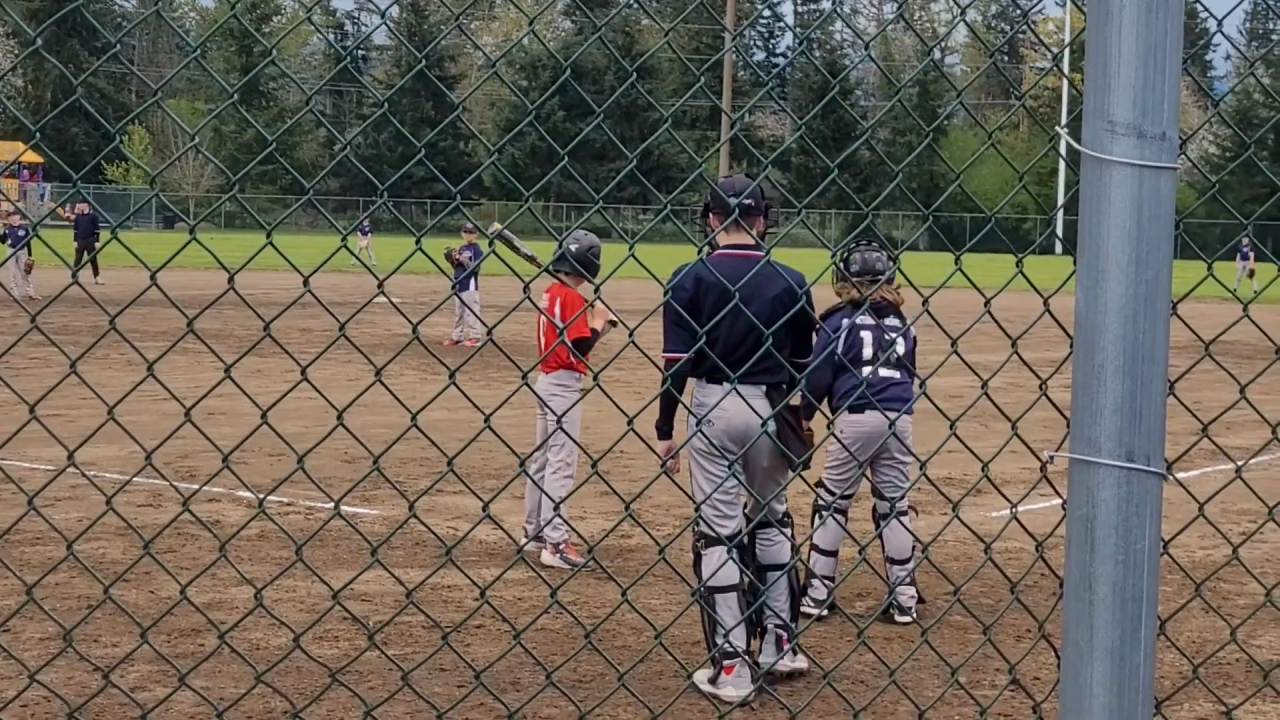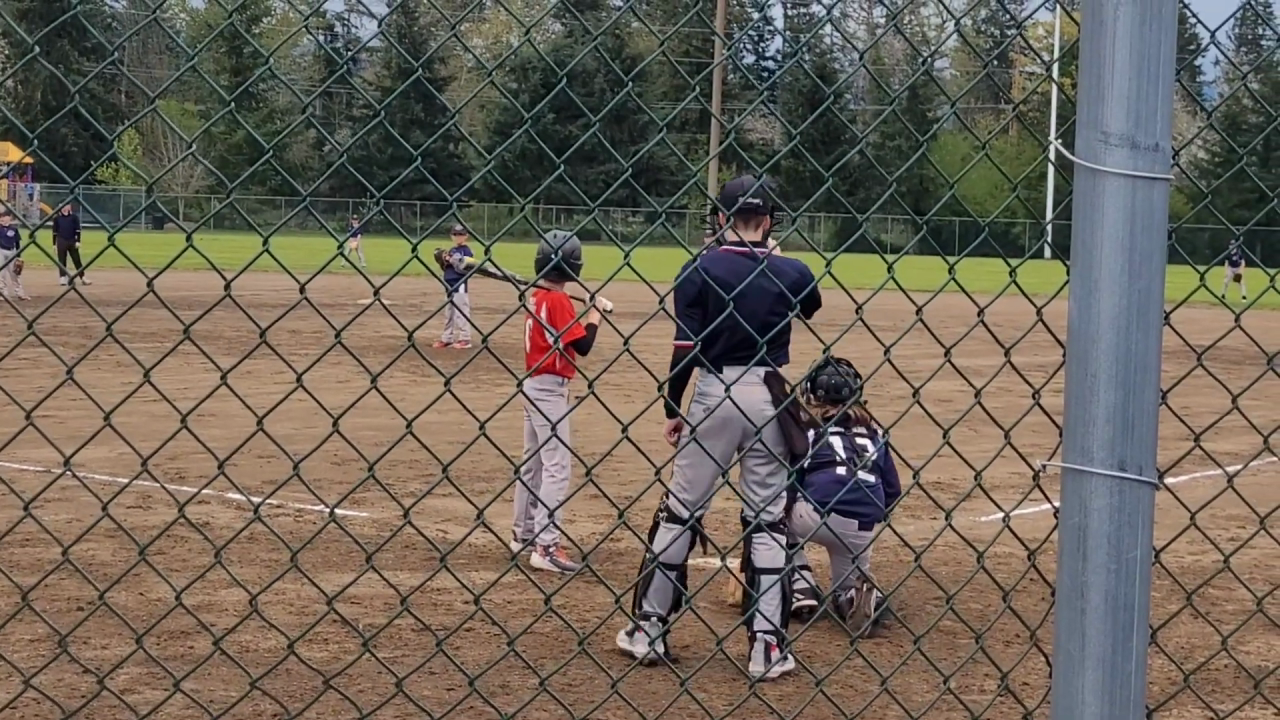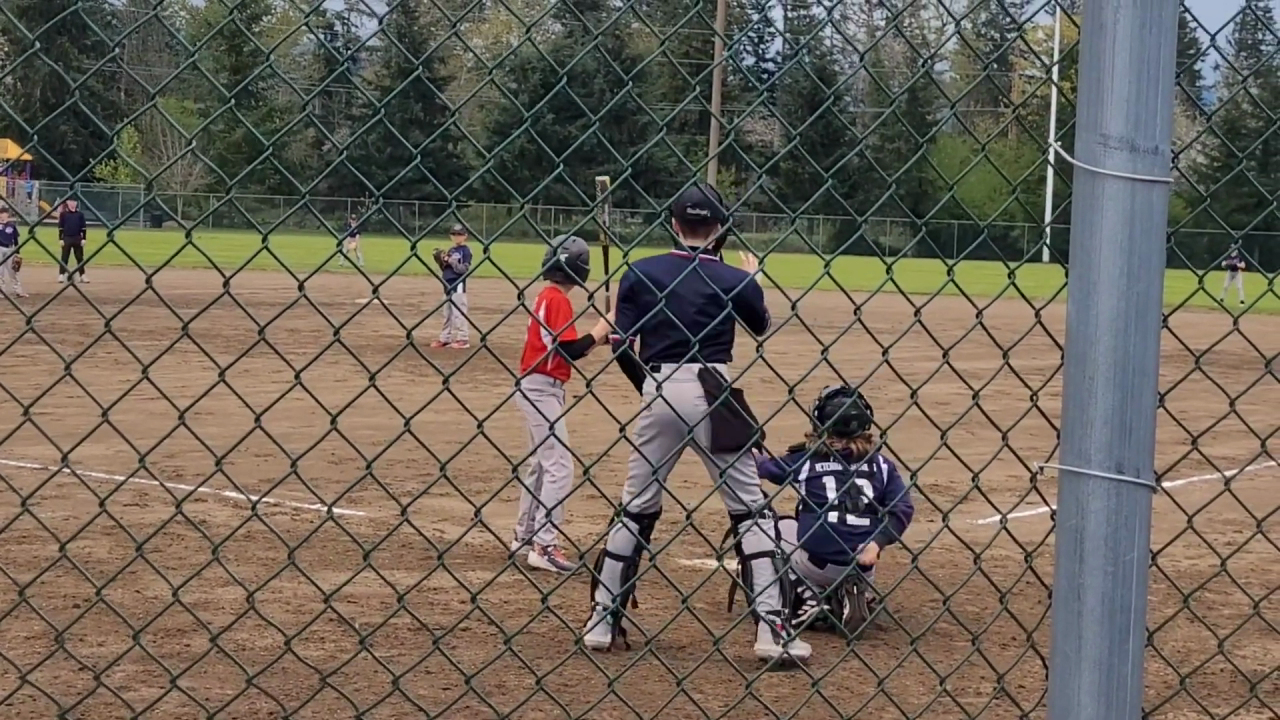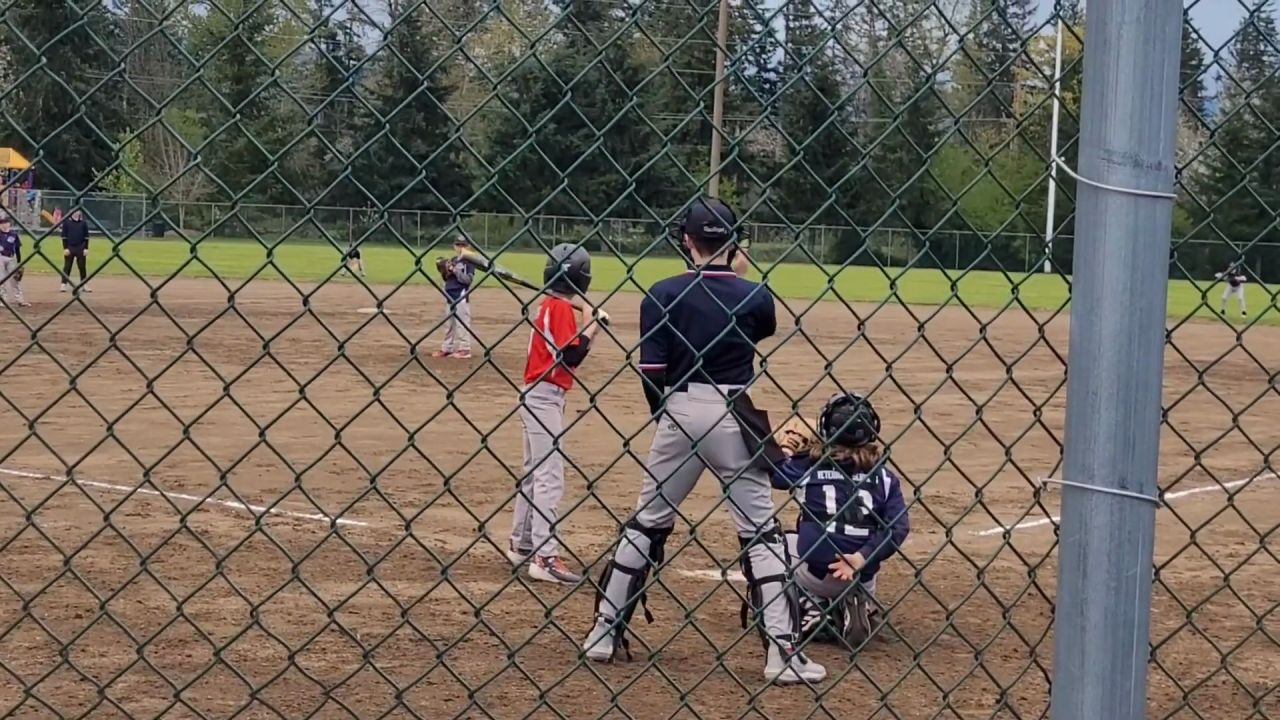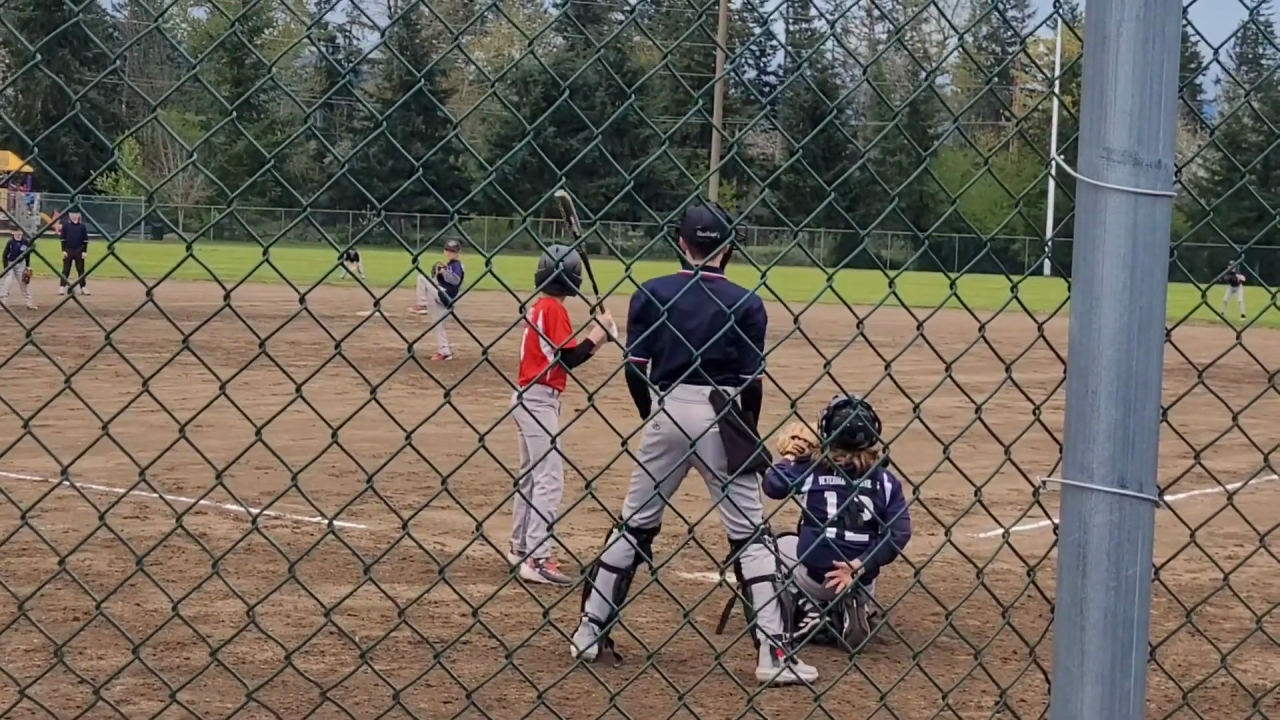
dt=1s
person 1, frame 1
left shoulder: (690, 277)
right shoulder: (790, 281)
left elbow: (677, 364)
right elbow: (802, 364)
left wrist: (664, 430)
left hip: (713, 409)
right hip: (769, 410)
left knee: (718, 534)
right knee: (771, 522)
left ankle: (731, 665)
right ankle: (780, 643)
person 1, frame 2
left shoulder: (698, 270)
right shoulder: (792, 272)
left elbow: (685, 350)
right elbow: (810, 307)
left wrist: (672, 410)
left hip: (713, 395)
right hip: (767, 399)
left knee: (679, 512)
right knee: (767, 521)
left ankle: (649, 629)
right ankle: (767, 646)
person 1, frame 3
left shoulder: (640, 272)
right shoulder: (735, 280)
left elbow: (620, 346)
right elbow: (761, 326)
left hip: (660, 393)
right hip: (713, 396)
left knee: (635, 509)
right knee: (751, 511)
left ankle: (603, 621)
right ankle: (772, 627)
person 1, frame 4
left shoulder: (662, 294)
right shoulder: (754, 295)
left elbow: (650, 373)
left wrist: (665, 418)
left hip: (679, 412)
right hip: (732, 418)
left knee: (645, 525)
right knee: (761, 534)
left ankle: (605, 633)
right ankle: (782, 652)
person 1, frame 5
left shoulder: (650, 293)
right shoulder: (746, 303)
left elbow: (635, 369)
right elbow: (752, 382)
right wrist: (748, 437)
left hip: (667, 414)
right hip: (721, 418)
left knee: (633, 526)
right knee: (750, 535)
left ankle: (590, 633)
right ankle: (774, 653)
person 2, frame 1
left shoulder: (551, 293)
right shoulder: (571, 297)
right elbow: (580, 348)
left wrist: (598, 327)
right wrist: (598, 320)
left hip: (548, 381)
right hip: (564, 384)
left knee: (542, 460)
right knee: (561, 464)
left ankle: (534, 531)
right ankle: (555, 544)
person 2, frame 2
left shoulder: (537, 297)
right shoulder: (558, 300)
right elbow: (582, 346)
left wrist: (590, 314)
right wrist: (595, 314)
left hip: (535, 385)
right hip: (550, 389)
left knee: (532, 464)
right knee: (556, 469)
left ankle: (523, 535)
right ankle: (546, 547)
person 2, frame 3
left shoulder: (546, 297)
right shoulder: (558, 300)
right elbow: (569, 351)
left wrist: (598, 338)
right wrist: (601, 329)
left hip: (536, 387)
right hip: (543, 389)
left knee: (540, 465)
right knee: (559, 468)
left ankle: (525, 536)
right ankle: (544, 547)
person 2, frame 4
left shoulder: (548, 305)
right shoulder: (560, 307)
left elbow: (567, 356)
right elbow: (571, 357)
left wrist: (590, 326)
right wrist: (590, 325)
left hip: (537, 396)
right hip: (545, 397)
left knee: (533, 474)
right knee: (550, 478)
left ankle: (522, 546)
right ankle: (544, 558)
person 2, frame 5
left shoulder: (539, 307)
right shoulder: (554, 309)
left elbow: (563, 357)
right elbow: (569, 359)
left wrist: (597, 337)
right wrist: (600, 331)
left hip: (529, 397)
right hip: (540, 399)
left knee: (530, 477)
right knee: (548, 480)
left ankle: (521, 548)
right ankle: (537, 560)
person 3, frame 1
left shoulder: (839, 319)
right shoulder: (903, 323)
left elbow: (818, 376)
right elbow: (910, 374)
left wrist: (803, 417)
left hip: (857, 417)
right hip: (899, 419)
left knee: (832, 503)
right knee: (894, 506)
left ankle: (818, 593)
right ankle: (903, 599)
person 3, frame 2
left shoulder: (807, 431)
right shoulder: (873, 433)
right elbow: (892, 492)
left hip: (818, 516)
right hip: (862, 528)
right knee: (845, 592)
left ankle: (801, 592)
right ankle: (858, 595)
person 3, frame 3
left shoulder: (806, 459)
right shoulder: (881, 464)
left elbow: (767, 469)
right elbow: (902, 508)
left wrist: (752, 456)
right wrist: (876, 543)
left hip: (816, 561)
right hip: (861, 568)
left knee: (778, 528)
left ankle: (808, 599)
right ankle: (855, 597)
person 3, frame 4
left shoulder: (810, 465)
right shoulder: (883, 475)
left elbow: (774, 472)
right elbow: (898, 528)
right wrist: (860, 559)
left hip: (815, 572)
right hip: (862, 577)
right knee: (862, 591)
left ankle: (812, 610)
right ankle: (858, 607)
person 3, frame 5
left shoulder: (810, 468)
right shoulder: (885, 479)
left elbow: (772, 484)
right elbow: (899, 533)
left wrist: (788, 455)
right wrist: (859, 566)
left hip: (814, 576)
right hip: (862, 579)
left knee: (780, 544)
left ankle: (810, 611)
right ankle: (854, 610)
